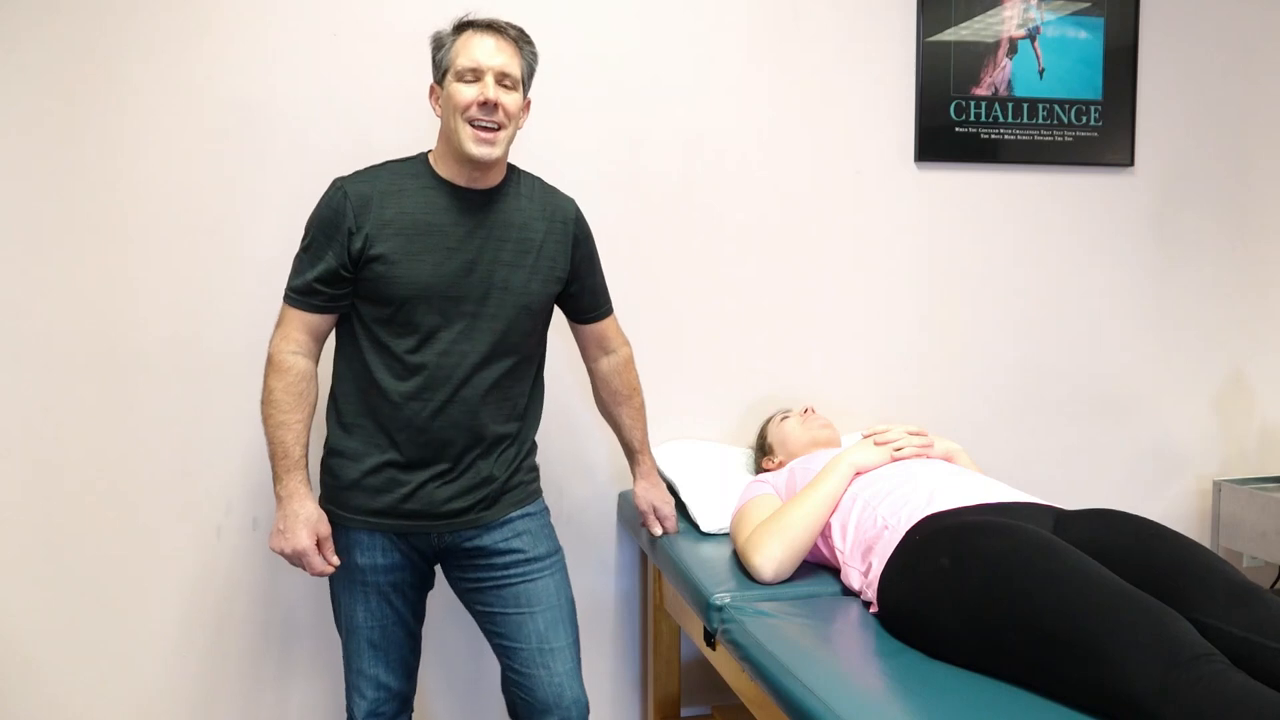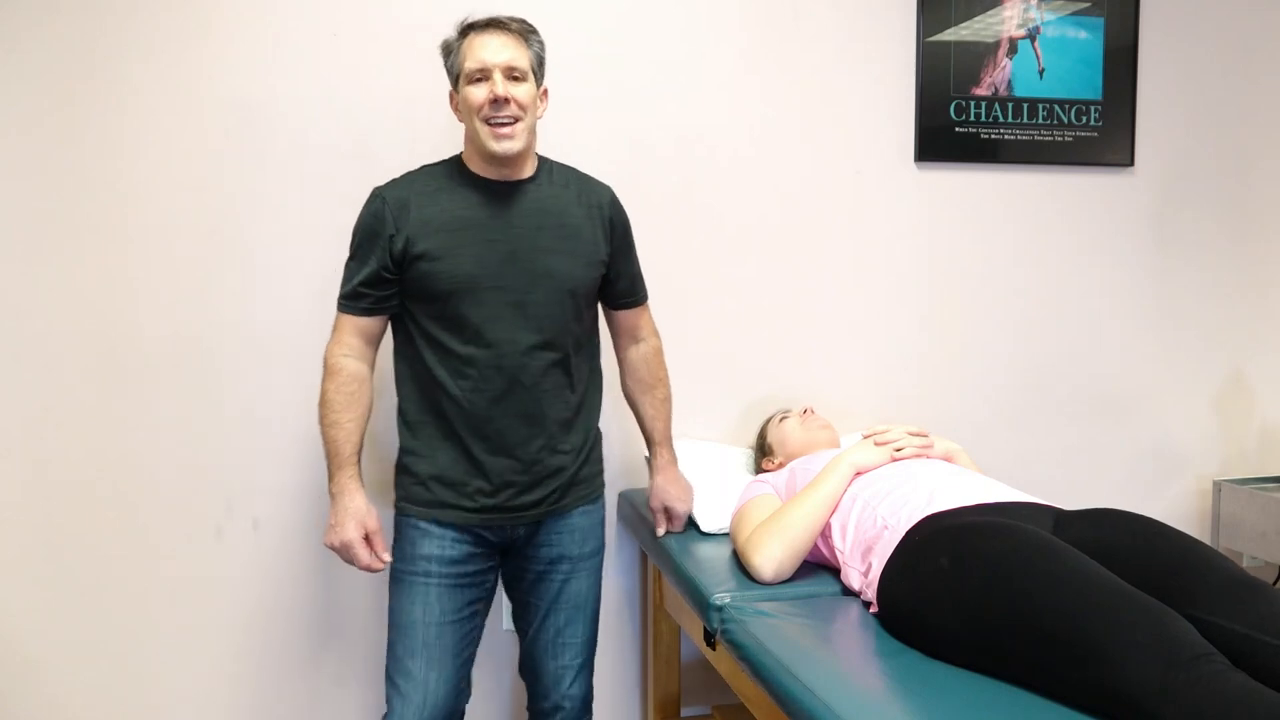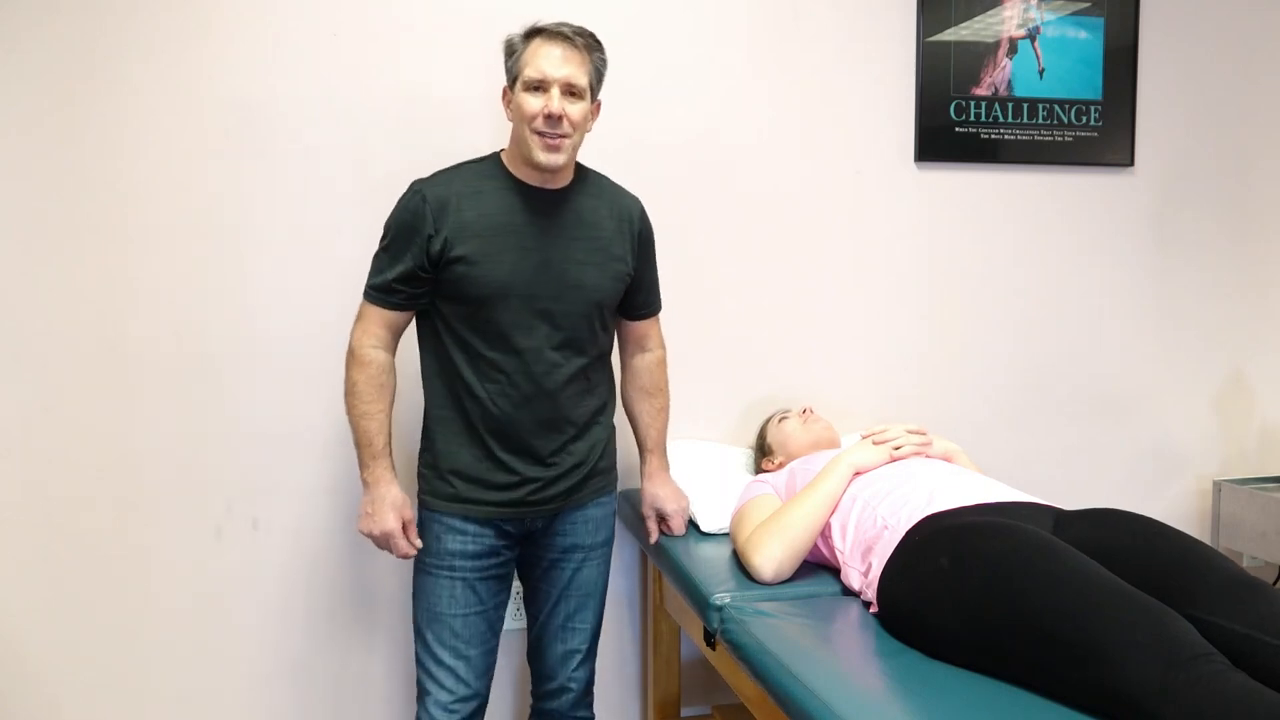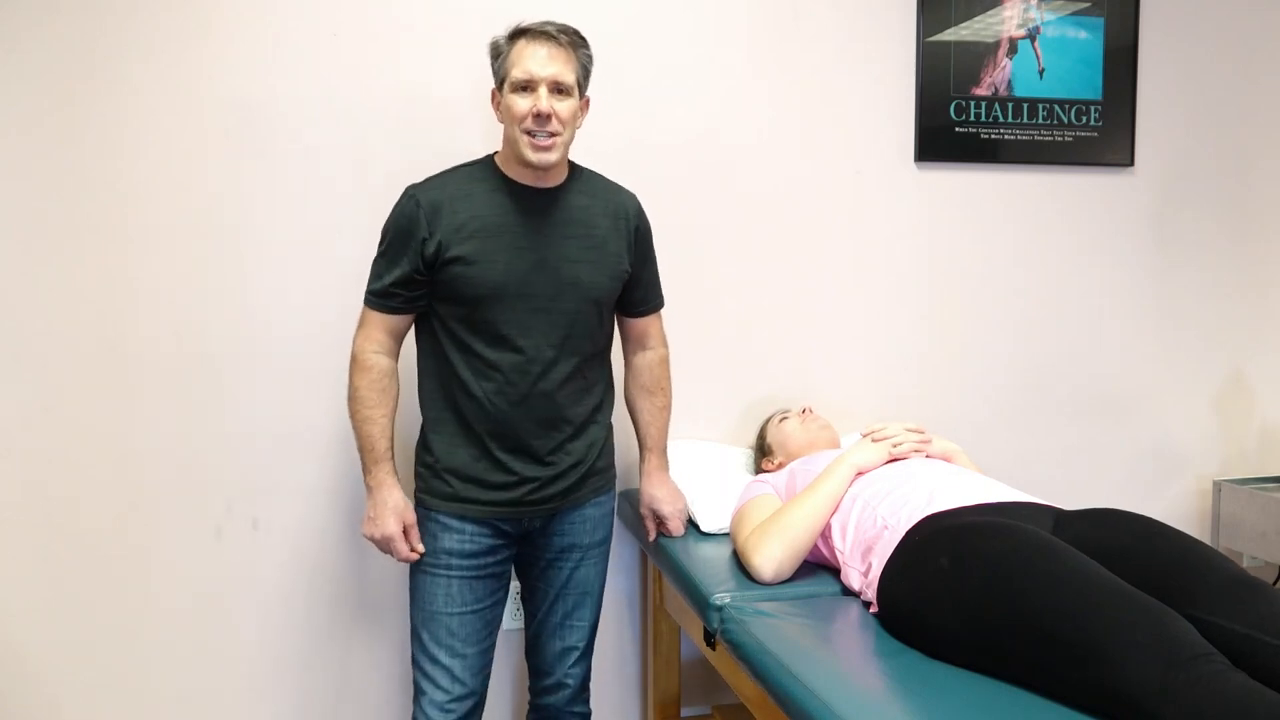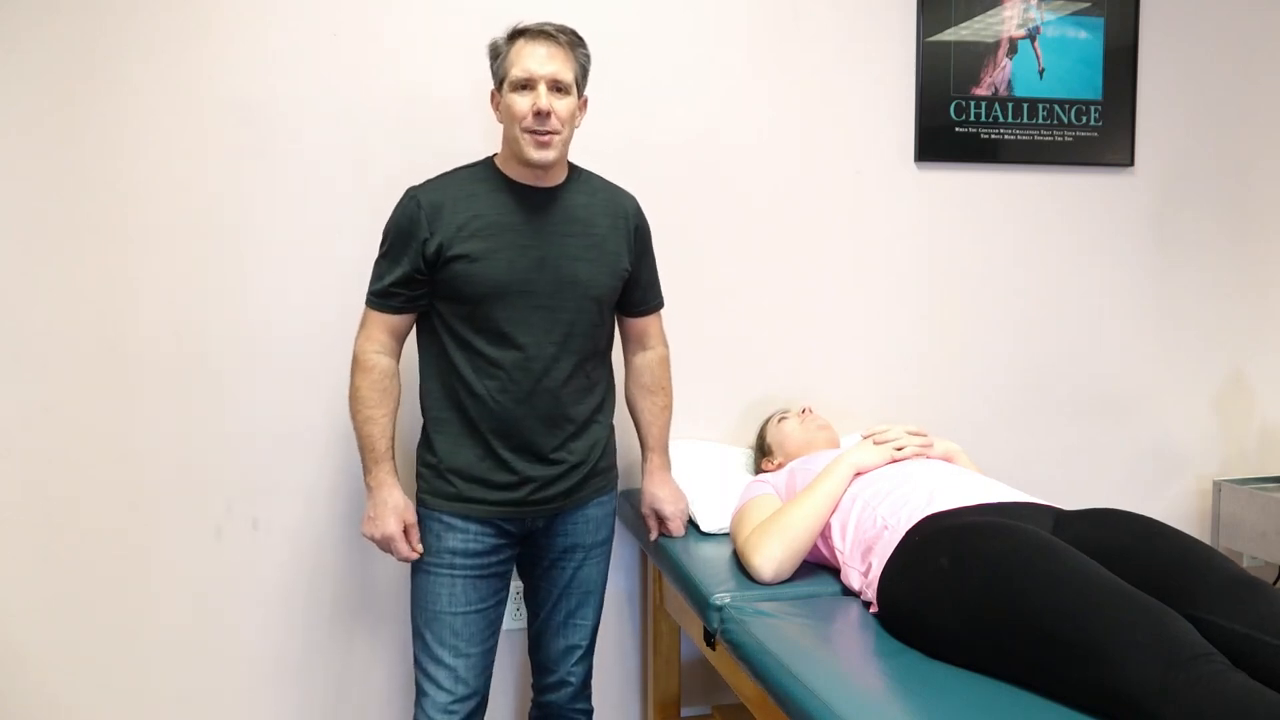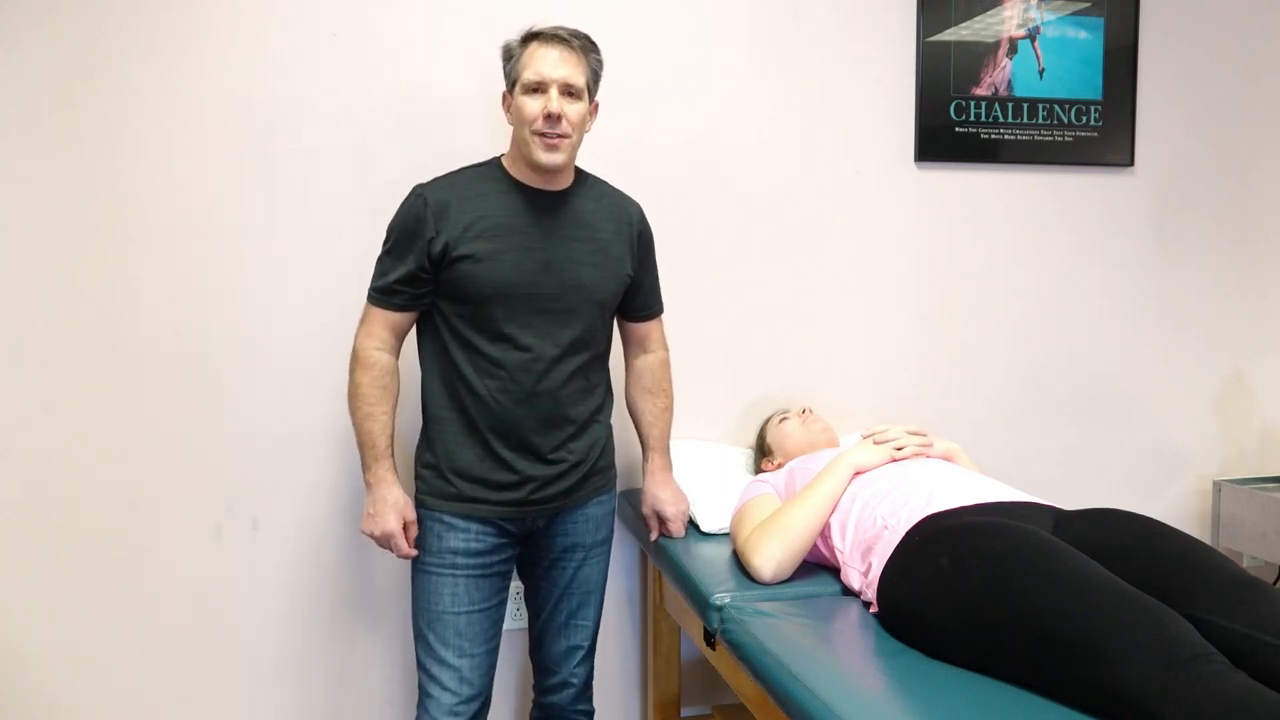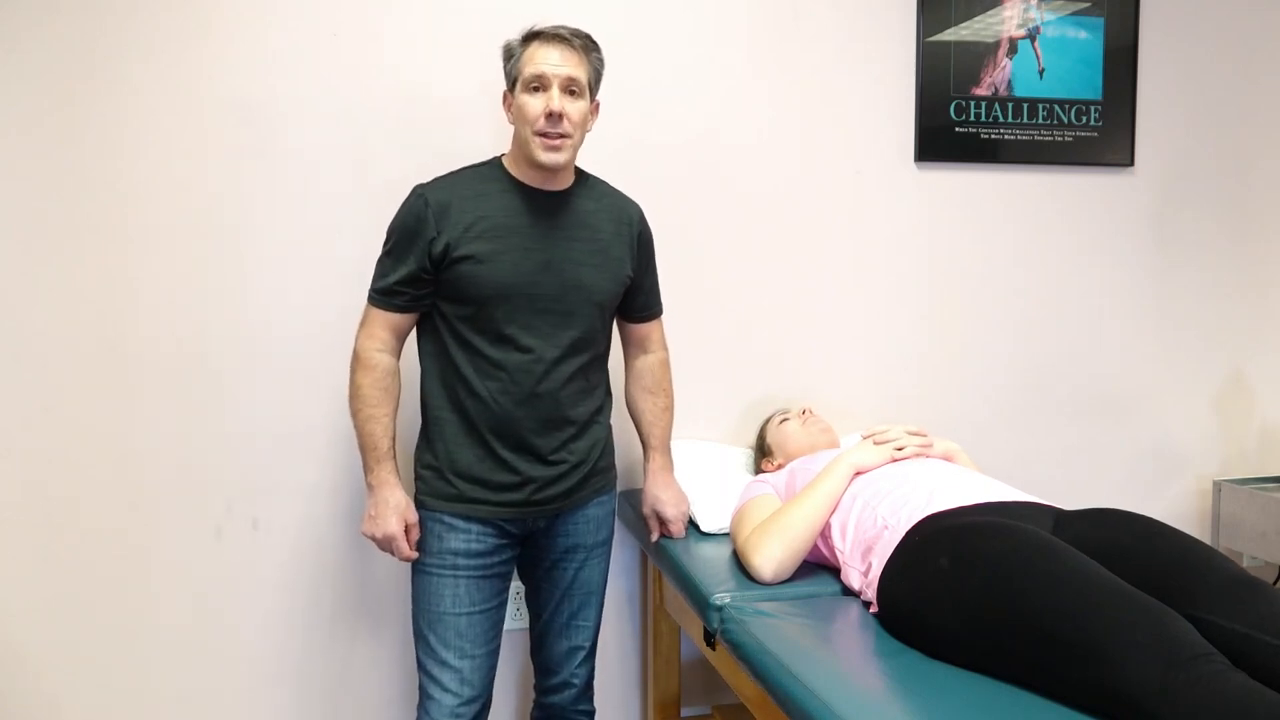
dt=0.5s
person 1, frame 1
left shoulder: (556, 219)
right shoulder: (357, 203)
left elbow: (606, 350)
right elbow: (294, 350)
left wrist: (644, 467)
right wrist: (293, 492)
left hip: (504, 510)
right hip: (368, 513)
person 1, frame 2
left shoulder: (593, 205)
right shoulder: (399, 208)
left elbow: (636, 339)
right elbow: (351, 352)
left wrist: (663, 461)
right wrist: (346, 488)
left hip: (567, 508)
right hip: (442, 511)
person 1, frame 3
left shoulder: (623, 217)
right shoulder: (436, 204)
left elbow: (642, 350)
right elbow: (372, 345)
left wrist: (655, 469)
right wrist: (378, 479)
left hip: (582, 502)
right hip: (462, 505)
person 1, frame 4
left shoulder: (620, 213)
right shoulder: (430, 208)
left elbow: (644, 347)
right elbow: (376, 350)
left wrist: (654, 469)
right wrist: (381, 483)
left hip: (580, 502)
right hip: (460, 506)
person 1, frame 5
left shoulder: (618, 214)
right shoulder: (432, 209)
left elbow: (645, 348)
right elbow: (377, 350)
left wrist: (656, 469)
right wrist: (381, 483)
left hip: (582, 502)
right hip: (461, 506)
person 1, frame 6
left shoulder: (622, 220)
right shoulder: (437, 208)
left elbow: (646, 351)
right elbow: (377, 347)
left wrist: (658, 470)
right wrist: (380, 480)
left hip: (582, 503)
right hip: (462, 507)
person 1, frame 7
left shoulder: (622, 220)
right shoulder: (439, 208)
left elbow: (646, 351)
right elbow: (378, 347)
left wrist: (659, 469)
right wrist: (382, 482)
left hip: (582, 503)
right hip: (462, 508)
person 2, frame 1
left shoulder: (891, 450)
right shoulder: (771, 483)
right elbow: (767, 560)
left wrist: (950, 452)
right wrist: (847, 462)
right knee: (1174, 664)
person 2, frame 2
left shoulder: (895, 450)
right shoulder: (772, 483)
right elbow: (768, 560)
left wrist: (949, 451)
right wrist: (847, 461)
right knee: (1174, 666)
person 2, frame 3
left shoulder: (890, 451)
right shoulder: (772, 484)
right elbow: (767, 561)
left wrist: (947, 451)
right wrist: (848, 462)
right knee: (1174, 665)
person 2, frame 4
left shoulder: (893, 452)
right shoulder: (772, 484)
right elbow: (767, 560)
left wrist: (946, 450)
right wrist: (850, 462)
right knee: (1177, 666)
person 2, frame 5
left shoulder: (888, 452)
right shoulder: (772, 484)
right elbow: (767, 561)
left wrist: (948, 452)
right wrist: (848, 462)
right knee: (1174, 665)
person 2, frame 6
left shoulder: (892, 452)
right shoulder: (773, 484)
right elbow: (767, 561)
left wrist: (949, 451)
right wrist: (848, 462)
right knee: (1172, 664)
person 2, frame 7
left shoulder: (896, 451)
right shoulder: (772, 483)
right elbow: (767, 561)
left wrist: (949, 453)
right wrist: (848, 461)
right knee: (1176, 665)
